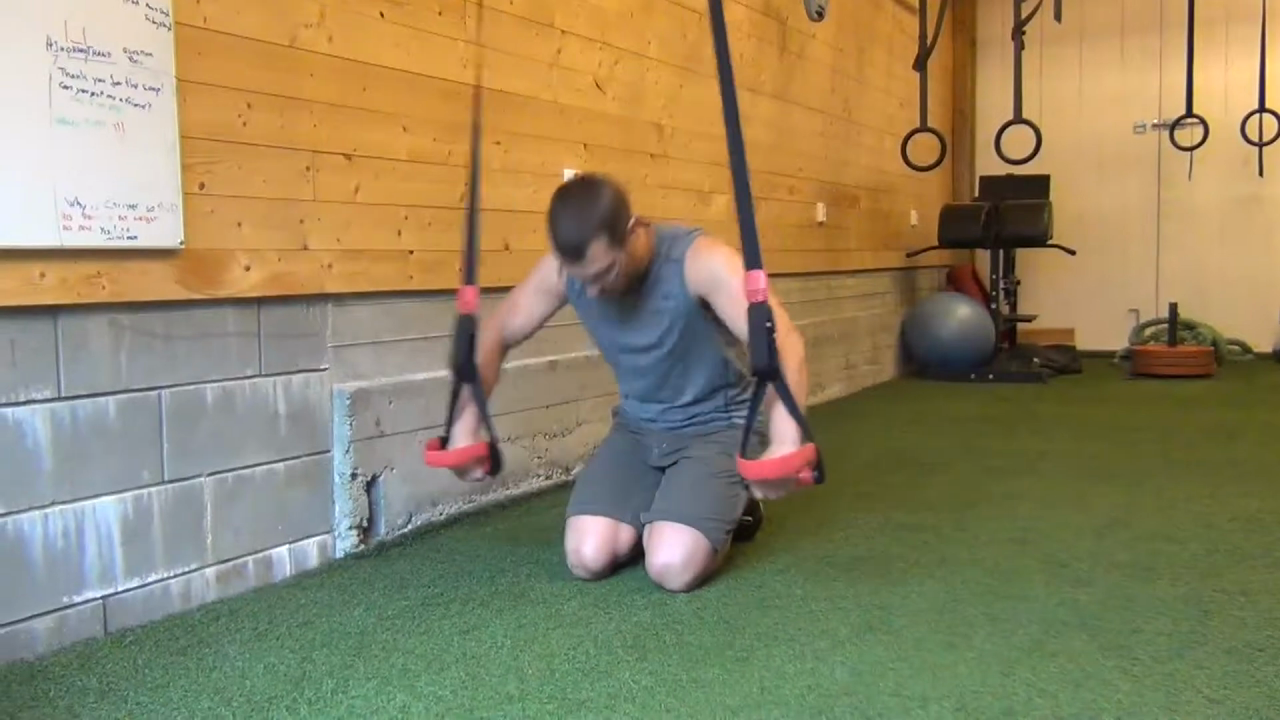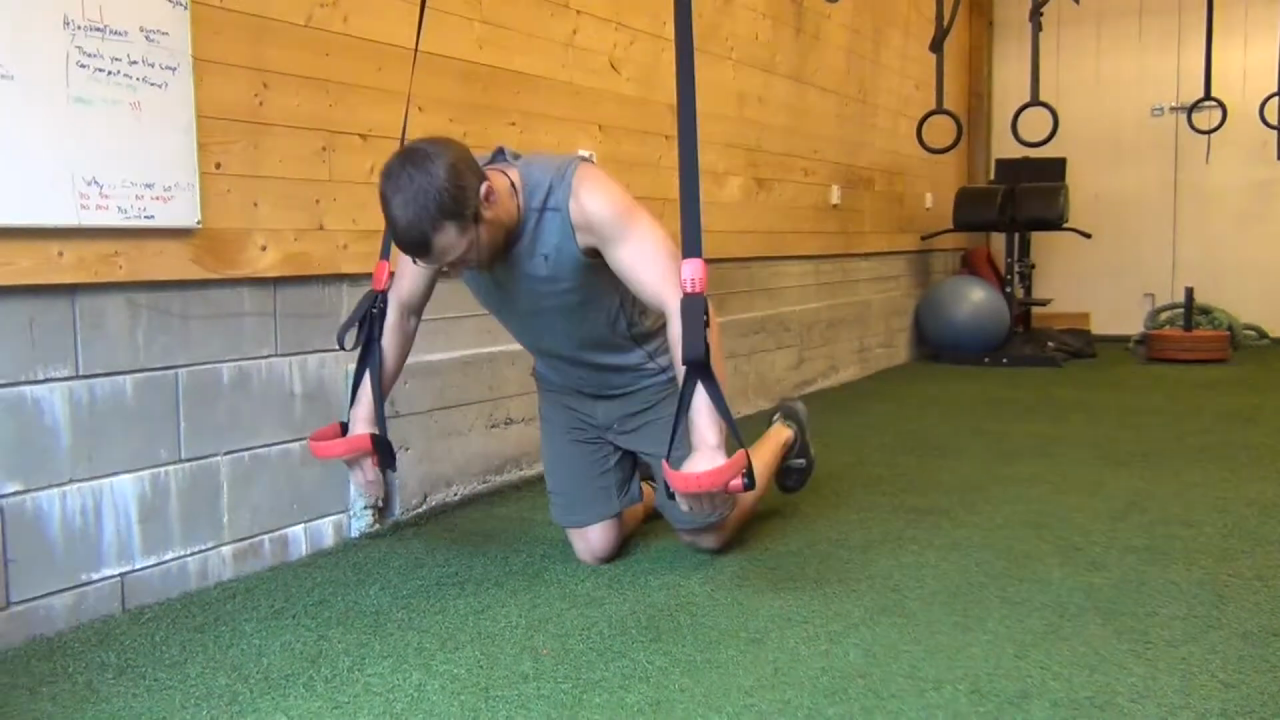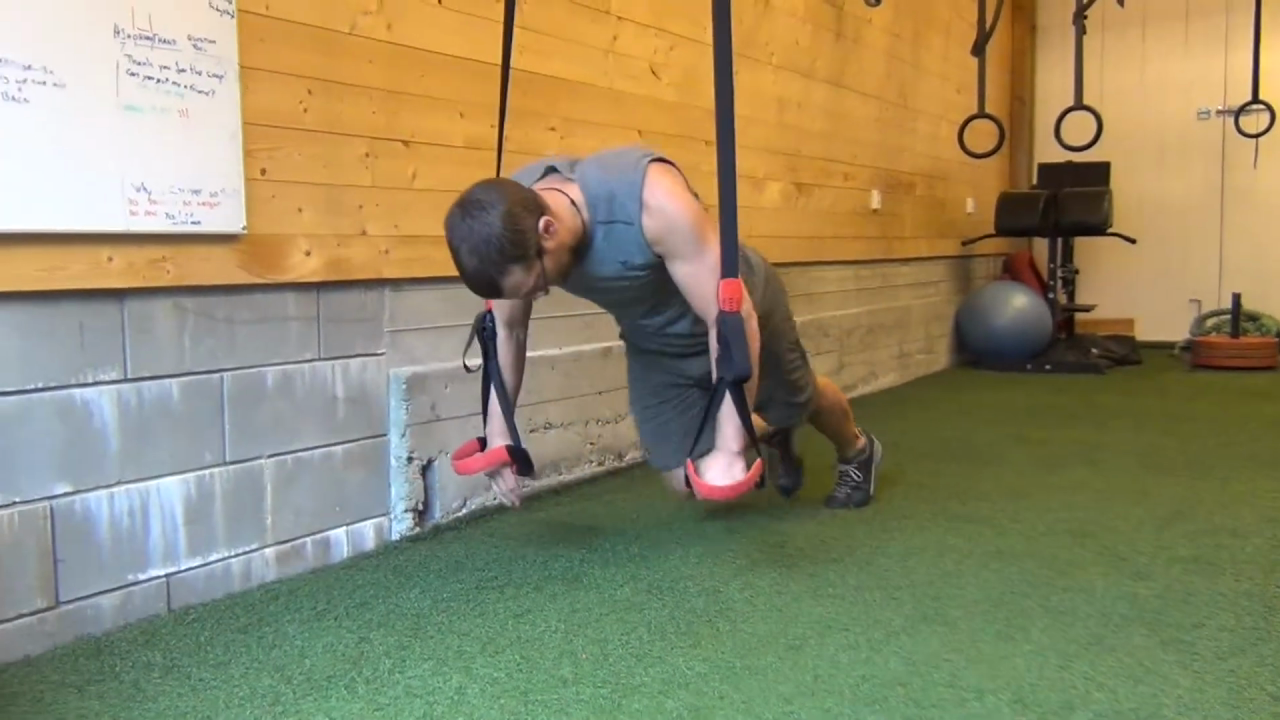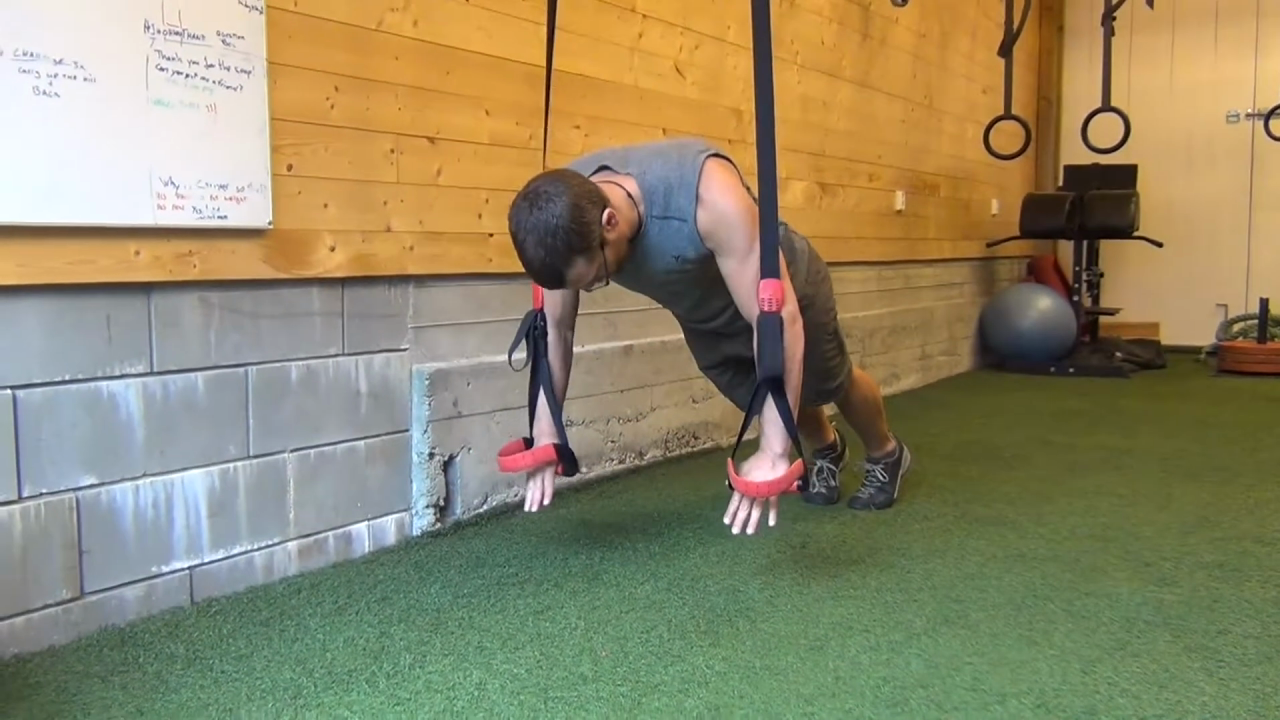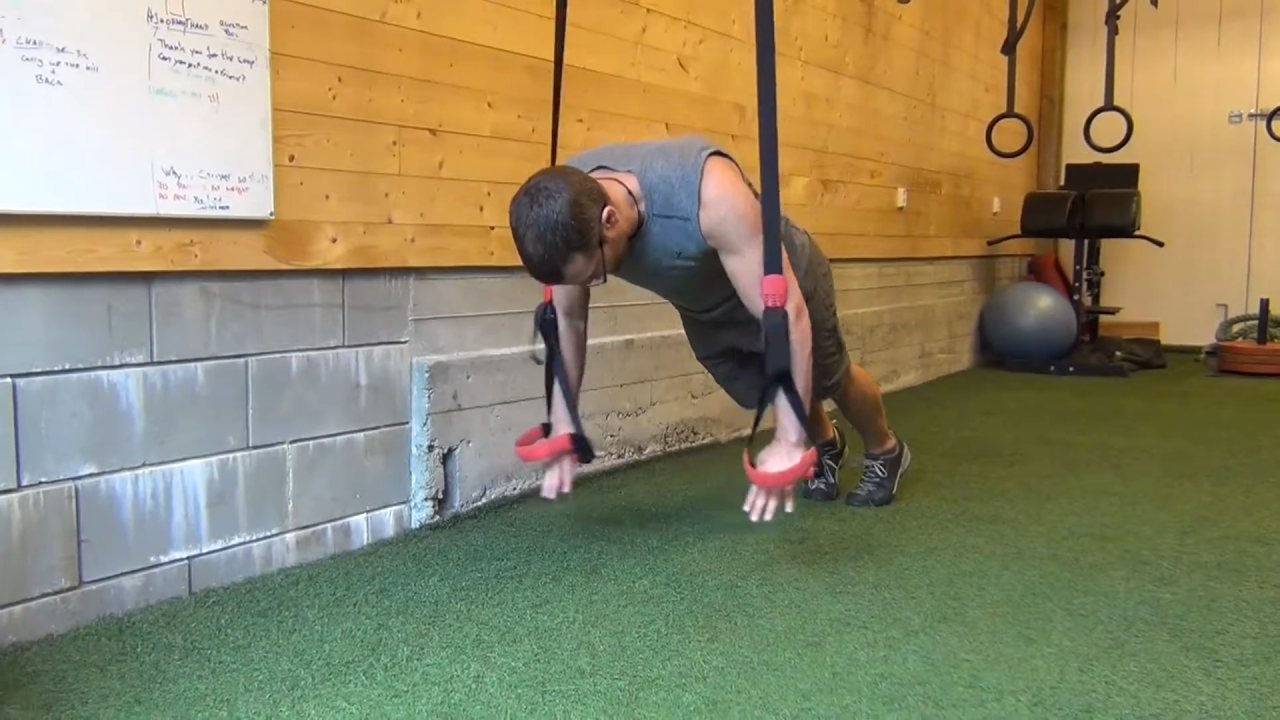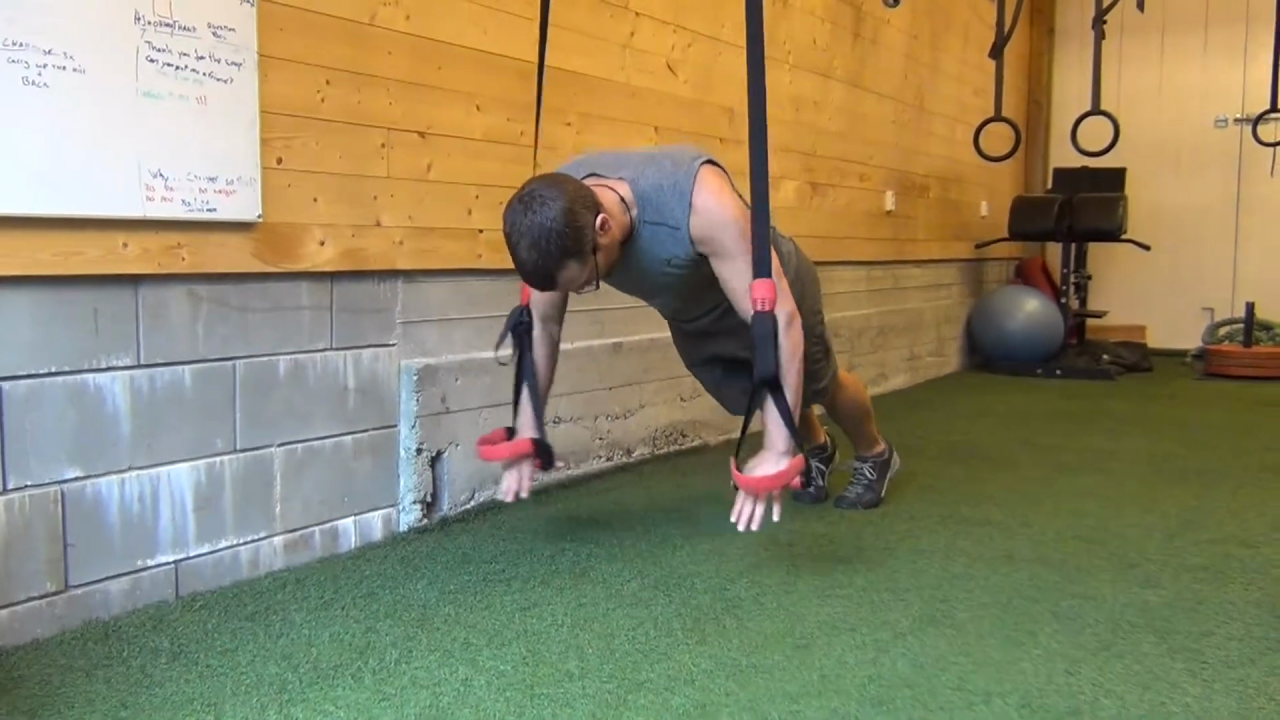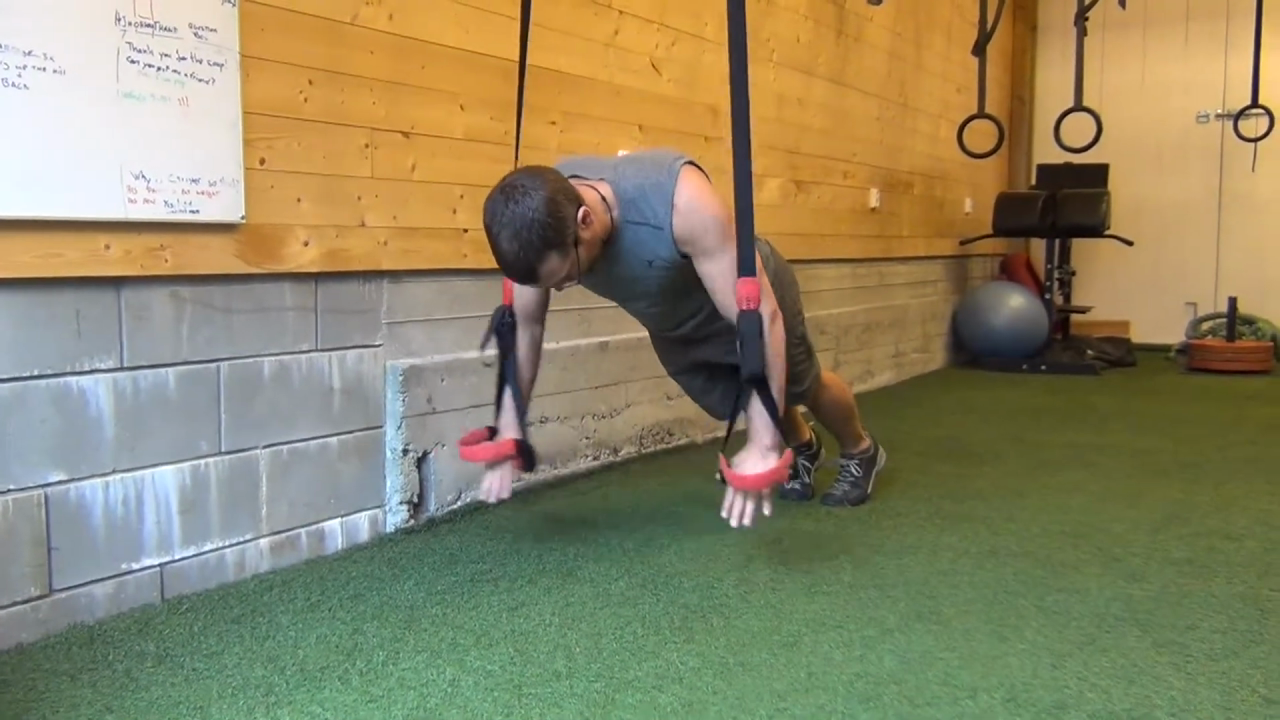
dt=0.7s
person 1, frame 1
left shoulder: (696, 258)
right shoulder: (566, 268)
left elbow: (777, 336)
right elbow: (495, 334)
left wrist: (786, 438)
right wrist: (469, 420)
left hip: (717, 429)
right hip: (639, 429)
left knee: (672, 566)
right knee: (587, 557)
left ankle: (735, 500)
right ankle: (667, 497)
person 1, frame 2
left shoulder: (583, 196)
right shoulder: (450, 212)
left elbow: (682, 303)
right elbow: (400, 308)
left wrist: (709, 443)
right wrist: (365, 412)
left hip: (654, 376)
right hip: (566, 391)
left knee: (708, 531)
right knee: (595, 549)
left ankle: (783, 434)
right ankle: (657, 488)
person 1, frame 3
left shoulder: (652, 200)
right shoulder: (511, 217)
right elbow: (508, 332)
left wrist: (730, 449)
right wrist: (498, 431)
left hip: (737, 306)
left knee: (797, 401)
right knee: (688, 480)
left ankle: (857, 451)
right ankle: (767, 434)
person 1, frame 4
left shoulder: (707, 193)
right shoulder: (564, 212)
left elbow: (779, 320)
right elbow: (555, 328)
left wrist: (774, 452)
right wrist: (544, 434)
left hip: (784, 288)
left knee: (831, 383)
right knee: (775, 396)
left ankle: (885, 456)
right ankle: (827, 451)
person 1, frame 5
left shoulder: (707, 191)
right shoulder: (567, 206)
left elbow: (787, 315)
right elbow: (568, 320)
left wrist: (789, 442)
right wrist: (561, 426)
left hip: (785, 281)
left knee: (830, 377)
right knee: (762, 390)
left ankle: (886, 453)
right ankle: (828, 447)
person 1, frame 6
left shoulder: (698, 199)
right shoulder: (557, 215)
left elbow: (779, 321)
right elbow: (543, 325)
left wrist: (777, 450)
right wrist: (526, 430)
left hip: (773, 291)
left knee: (818, 384)
right knee: (752, 398)
left ankle: (875, 456)
right ankle: (818, 451)
person 1, frame 7
left shoulder: (680, 199)
right shoulder: (542, 222)
left elbow: (761, 320)
right elbow: (525, 326)
left wrist: (764, 444)
right wrist: (508, 432)
left hip: (755, 298)
left knee: (802, 386)
right knee: (733, 401)
left ankle: (859, 454)
right ankle: (803, 449)
